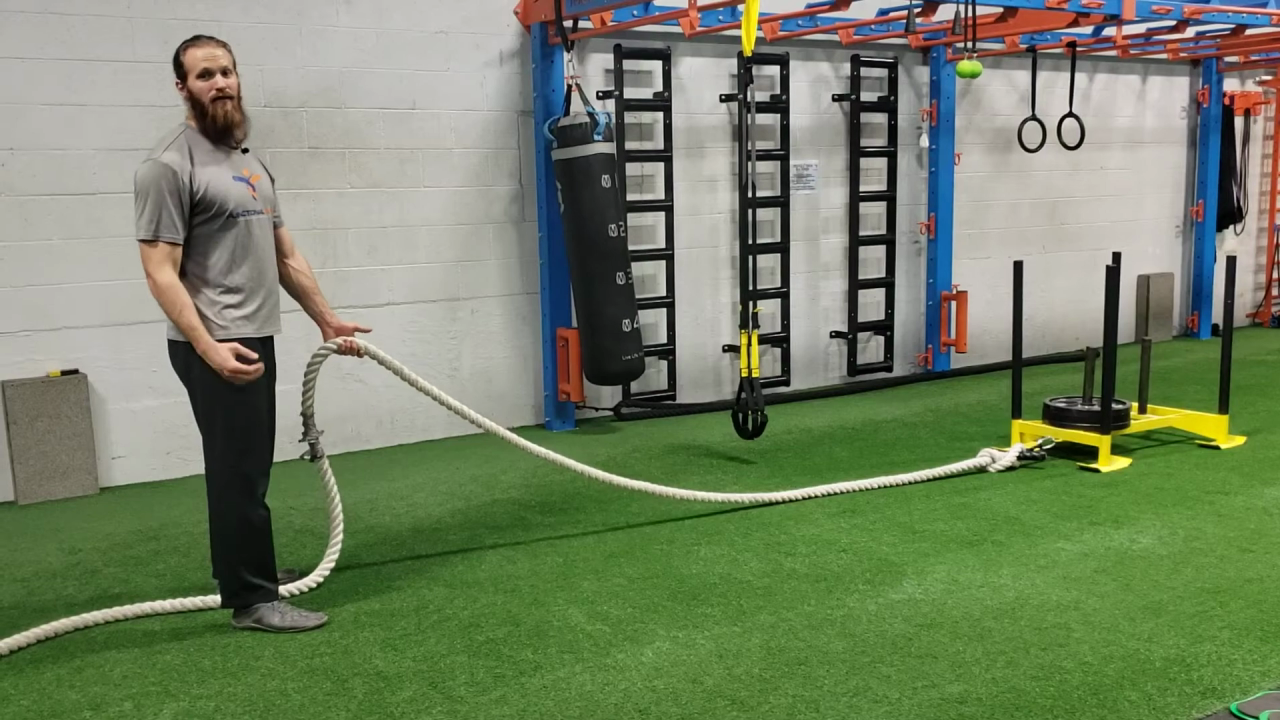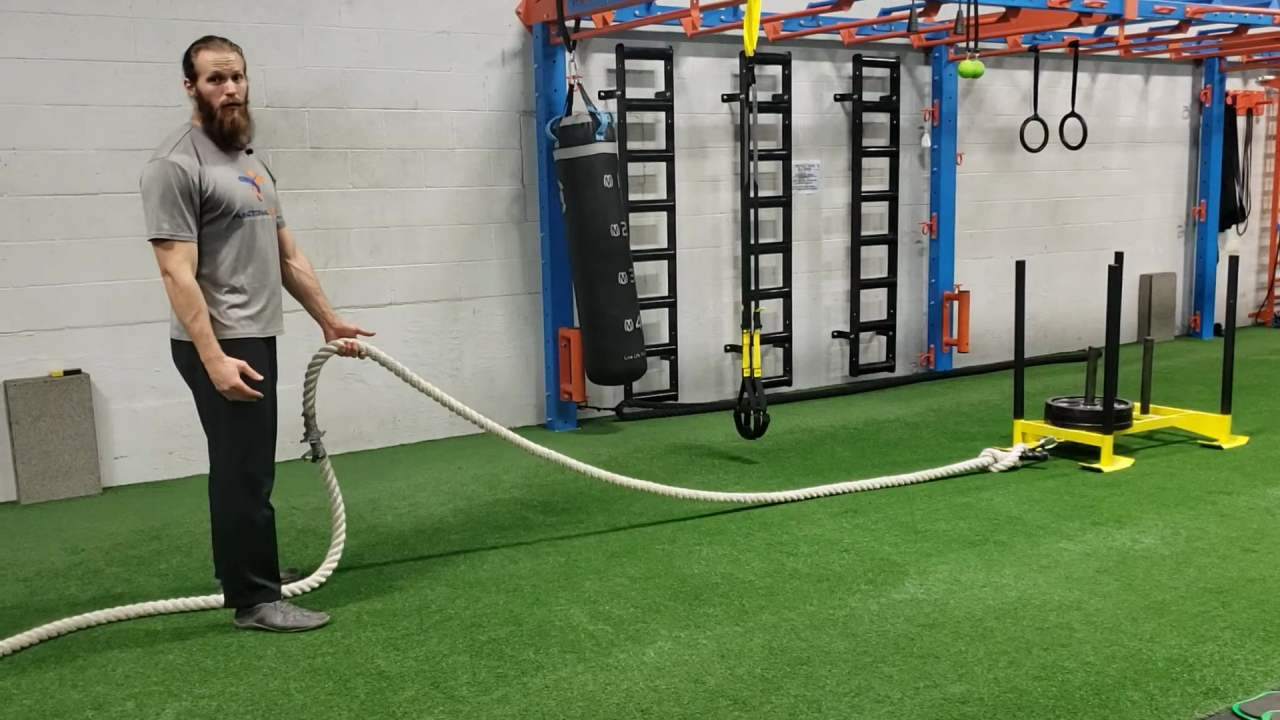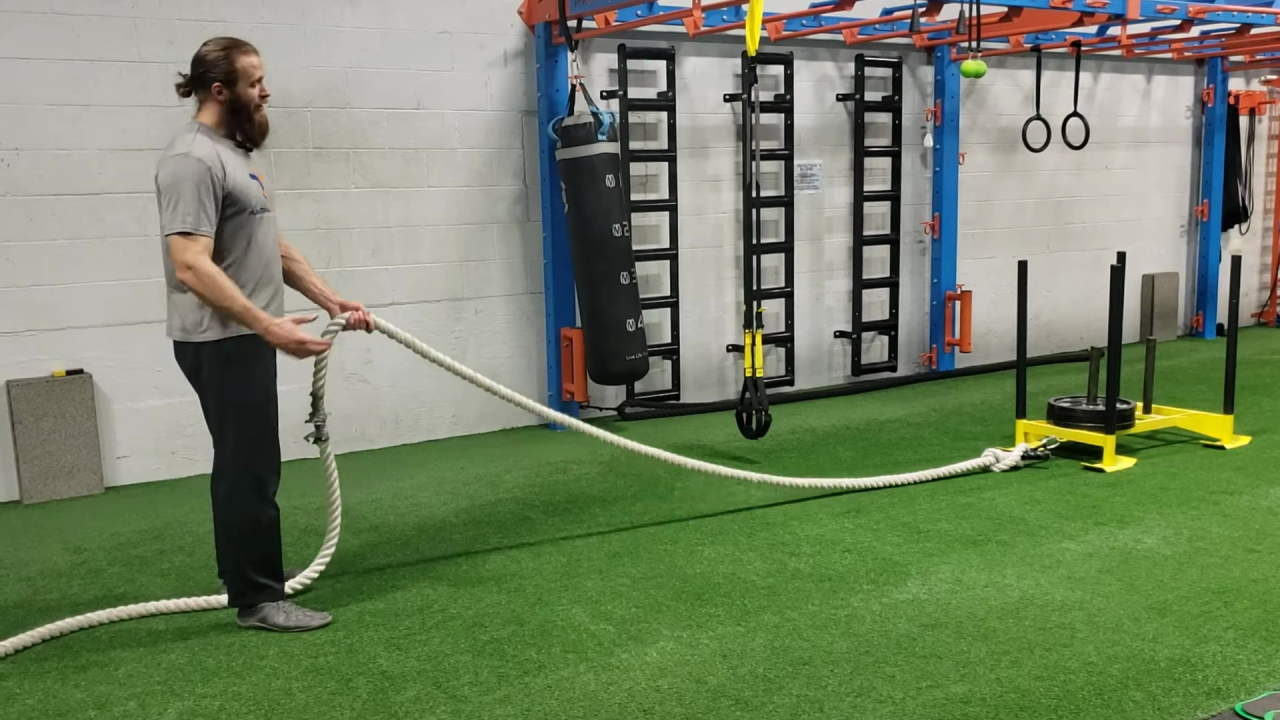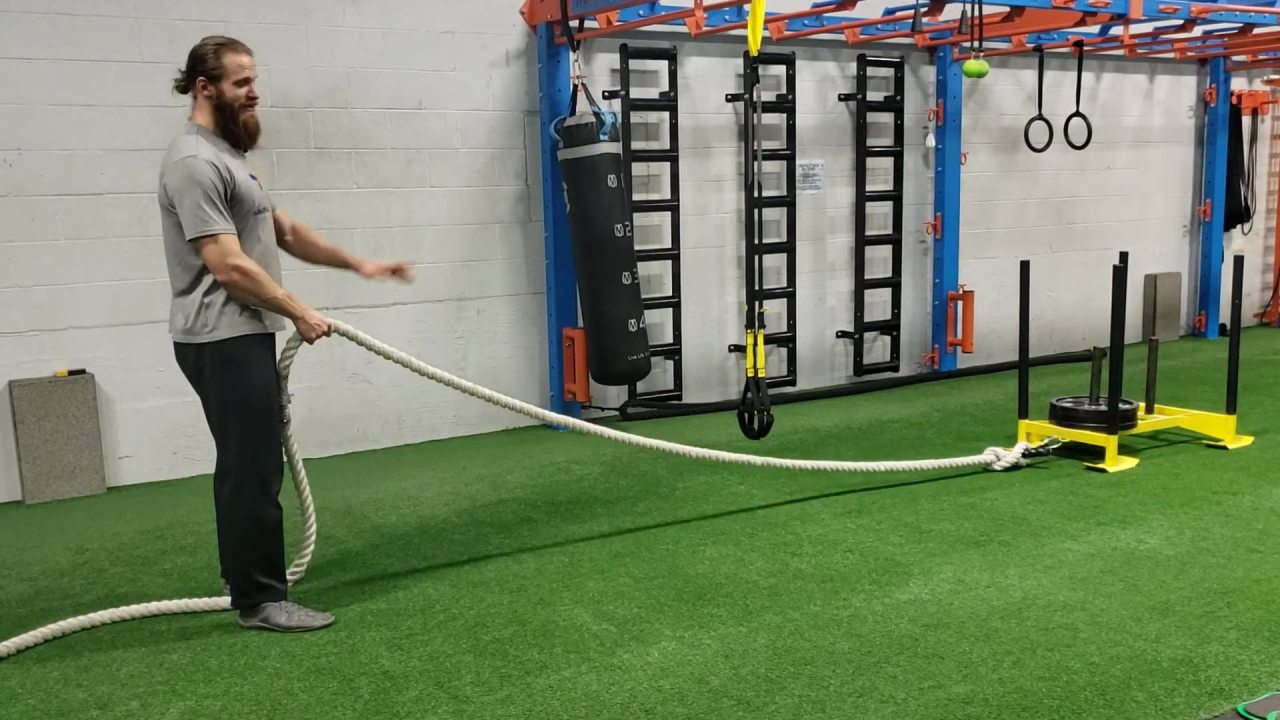
dt=0.7s
person 1, frame 1
left shoulder: (250, 160)
right shoulder: (170, 165)
left elbow: (284, 254)
right elbow: (161, 271)
left wrist: (326, 318)
right wrist: (207, 347)
left hip: (256, 337)
right hip: (217, 345)
left knee: (247, 465)
right knee: (239, 470)
left ankle: (241, 569)
right ankle: (252, 599)
person 1, frame 2
left shoulder: (251, 159)
right shoulder: (177, 165)
left elbow: (287, 255)
right elbow: (178, 271)
left wrist: (329, 320)
right wrist: (214, 357)
left hip: (257, 337)
right hip: (219, 344)
left knee: (245, 466)
right knee: (244, 469)
left ankle: (243, 568)
right ankle: (254, 599)
person 1, frame 3
left shoulder: (234, 153)
right shoulder: (192, 159)
left elbow: (272, 249)
right elbow: (194, 268)
left wrist: (328, 299)
right wrist: (271, 326)
left hip: (241, 336)
right hip: (222, 341)
left knee: (242, 463)
right knee: (252, 467)
left ankle: (246, 571)
right ankle: (258, 597)
person 1, frame 4
left shoulder: (225, 154)
right shoulder: (195, 162)
left elbow: (284, 231)
right elbow: (230, 267)
left wrist: (358, 263)
right wrist: (300, 313)
left hip: (239, 336)
right hip: (223, 340)
left knee: (243, 463)
right knee: (254, 467)
left ankle: (243, 575)
right ankle: (260, 598)
